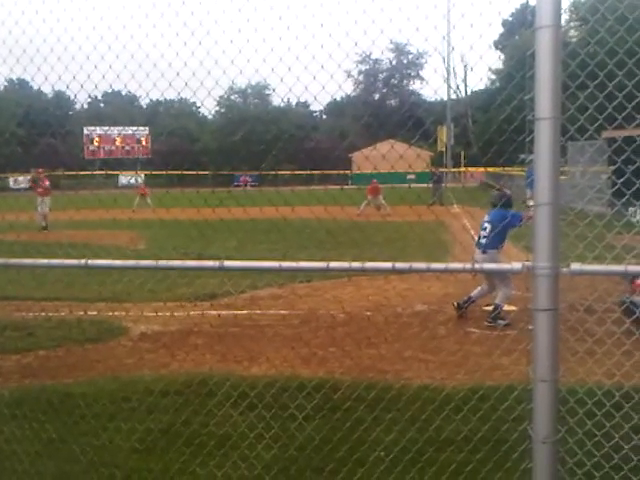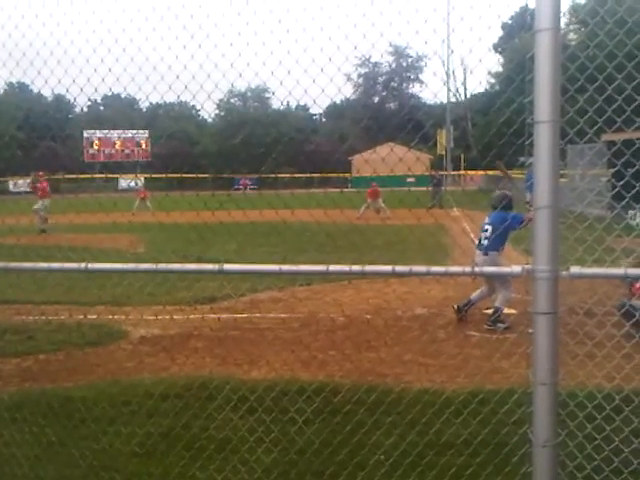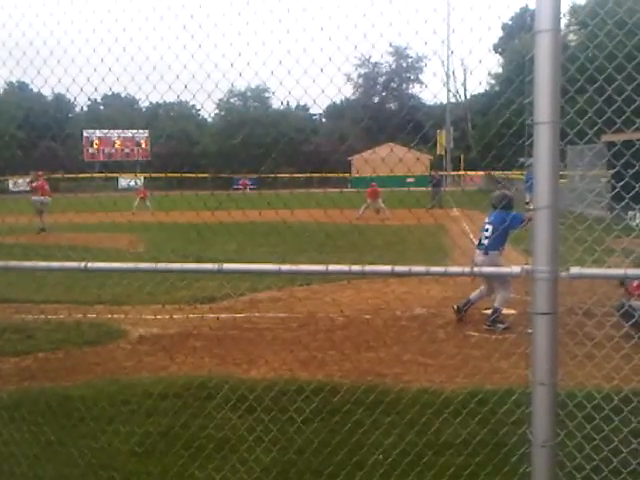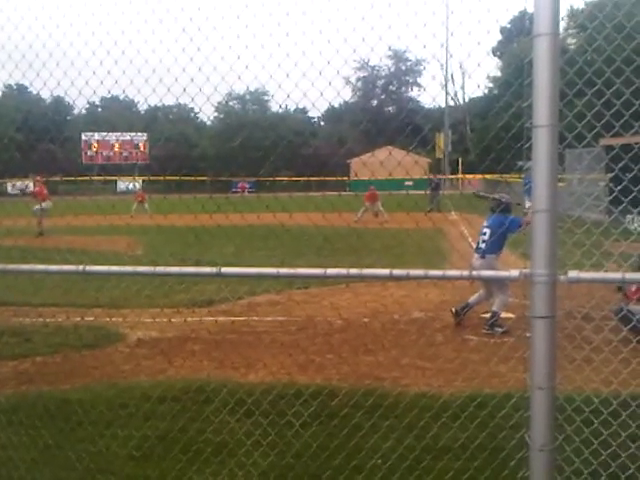
dt=0.2s
person 1, frame 1
left shoulder: (491, 214)
right shoulder: (505, 214)
left elbow: (517, 220)
right elbow: (527, 217)
left wrist: (526, 213)
left hip: (480, 254)
right hip: (489, 255)
left knee: (491, 284)
right knee: (505, 285)
left ankle: (462, 305)
right ankle: (493, 317)
person 1, frame 2
left shoulder: (492, 215)
right shoulder: (506, 216)
left elbow: (518, 224)
right elbow: (528, 218)
left hip: (480, 256)
right hip: (490, 258)
left knee: (490, 287)
right knee: (505, 287)
left ankle: (462, 308)
right ankle: (493, 320)
person 1, frame 3
left shoulder: (492, 215)
right shoulder: (506, 216)
left elbow: (517, 222)
right elbow: (529, 217)
left wrist: (526, 213)
left hip: (479, 256)
right hip: (490, 257)
left knee: (490, 287)
right knee: (504, 287)
left ankle: (461, 308)
right ankle: (492, 321)
person 1, frame 4
left shoulder: (491, 219)
right shoulder: (504, 220)
left elbow: (517, 223)
right elbow: (526, 221)
left wrist: (524, 218)
left hip: (477, 259)
right hip: (487, 261)
left knee: (488, 291)
right knee: (503, 291)
left ankle: (459, 311)
right ankle: (491, 324)
